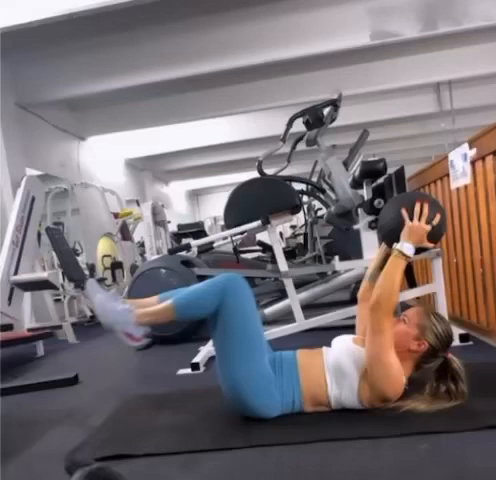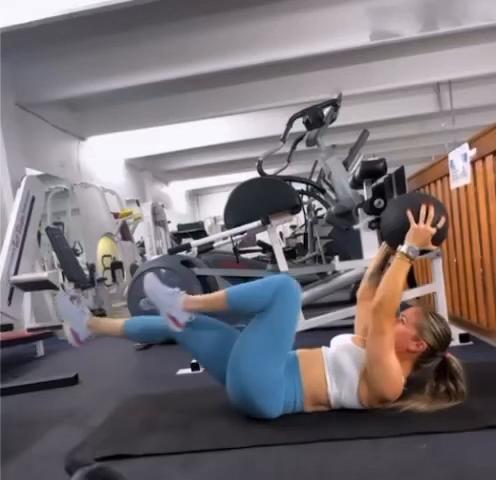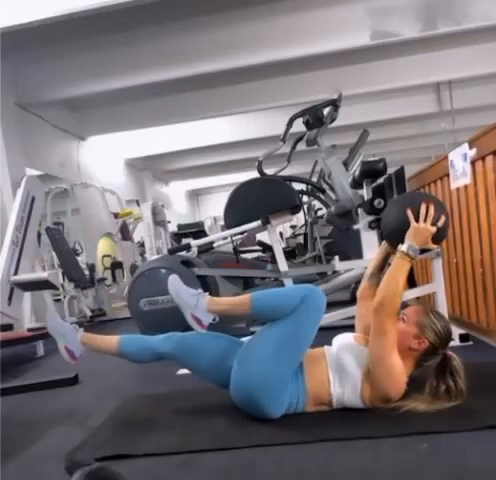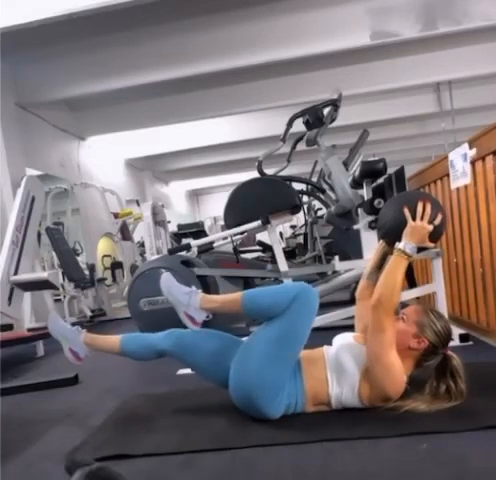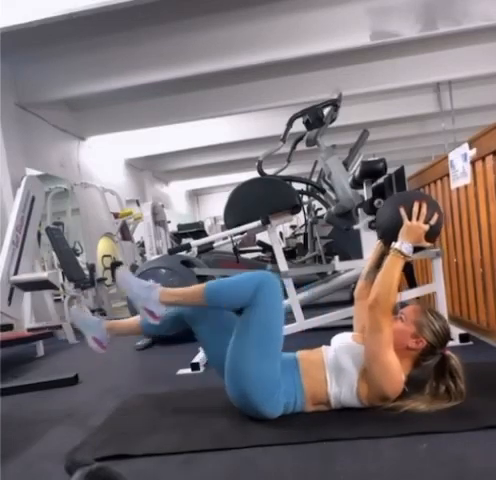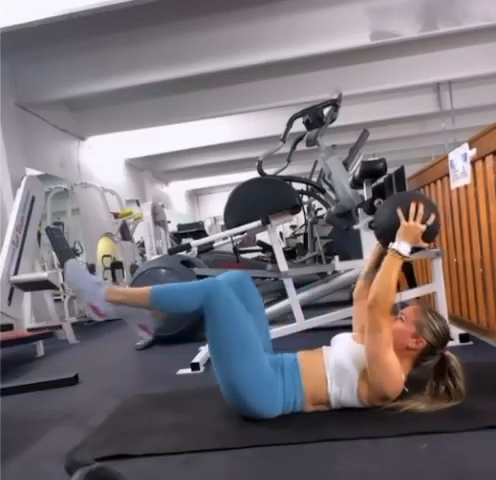
dt=0.2s
person 1, frame 1
left shoulder: (389, 380)
right shoulder: (371, 349)
left elbow: (379, 309)
right elbow: (366, 298)
left wrist: (405, 247)
right wrist: (387, 245)
left hip: (259, 392)
right hip: (265, 373)
left knee: (230, 285)
right knee: (215, 298)
left ankle: (132, 318)
right ankle: (132, 310)
person 1, frame 2
left shoulder: (388, 380)
right shoulder: (371, 351)
left elbow: (380, 312)
right elbow: (366, 298)
left wrist: (409, 250)
right wrist: (387, 248)
left hip: (259, 390)
right hip: (255, 376)
left knee: (285, 286)
right knee: (179, 326)
left ankle: (186, 305)
right ankle: (90, 324)
person 1, frame 3
left shoulder: (390, 380)
right shoulder: (372, 349)
left elbow: (382, 310)
right elbow: (366, 298)
left wrist: (410, 249)
right wrist: (388, 246)
left hip: (262, 390)
right hip: (256, 373)
left knee: (311, 296)
right knee: (172, 342)
left ankle: (209, 306)
right ankle: (82, 342)
person 1, frame 4
left shoulder: (390, 378)
right shoulder: (372, 348)
left elbow: (380, 309)
right elbow: (366, 297)
left wrist: (407, 247)
right wrist: (385, 244)
left hip: (263, 392)
right hip: (258, 377)
left knee: (302, 294)
right knee: (174, 340)
left ankle: (198, 304)
right ankle: (87, 342)
person 1, frame 5
left shoulder: (389, 378)
right shoulder: (367, 346)
left elbow: (377, 309)
right elbow: (365, 298)
left wrist: (404, 246)
right wrist: (382, 244)
left hip: (262, 392)
right hip: (266, 375)
left knee: (265, 283)
right knee: (195, 309)
left ankle: (159, 302)
right ankle: (110, 330)
person 1, frame 6
left shoulder: (389, 378)
right shoulder: (370, 347)
left elbow: (376, 308)
right elbow: (362, 296)
left wrist: (402, 246)
right wrist: (382, 245)
left hip: (261, 392)
right hip: (268, 372)
left knee: (212, 291)
right knee: (236, 282)
left ankle: (107, 295)
right ankle: (158, 316)
